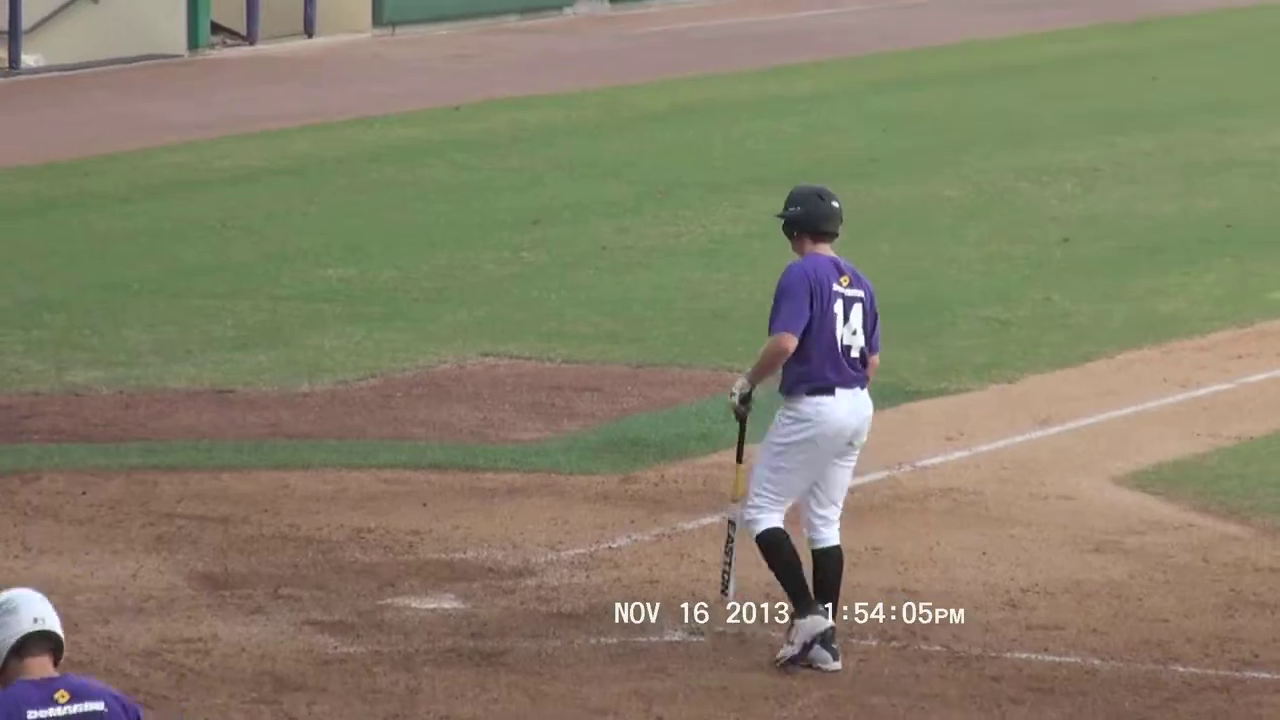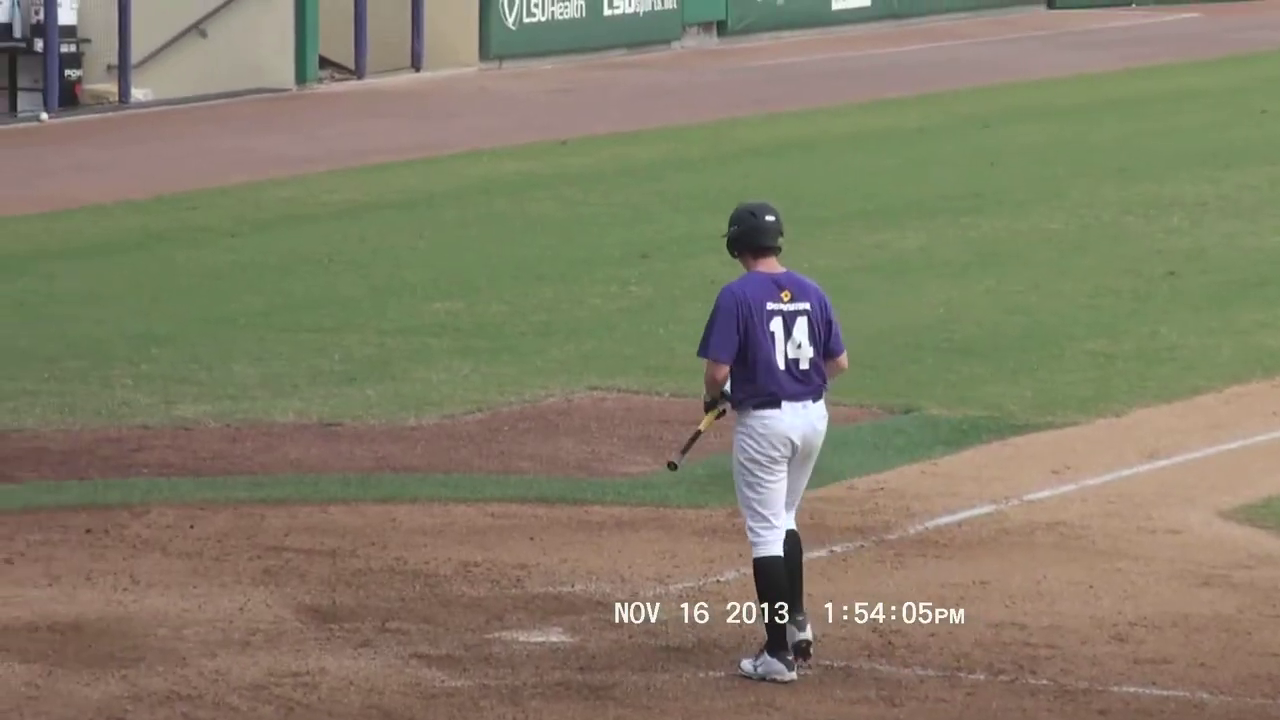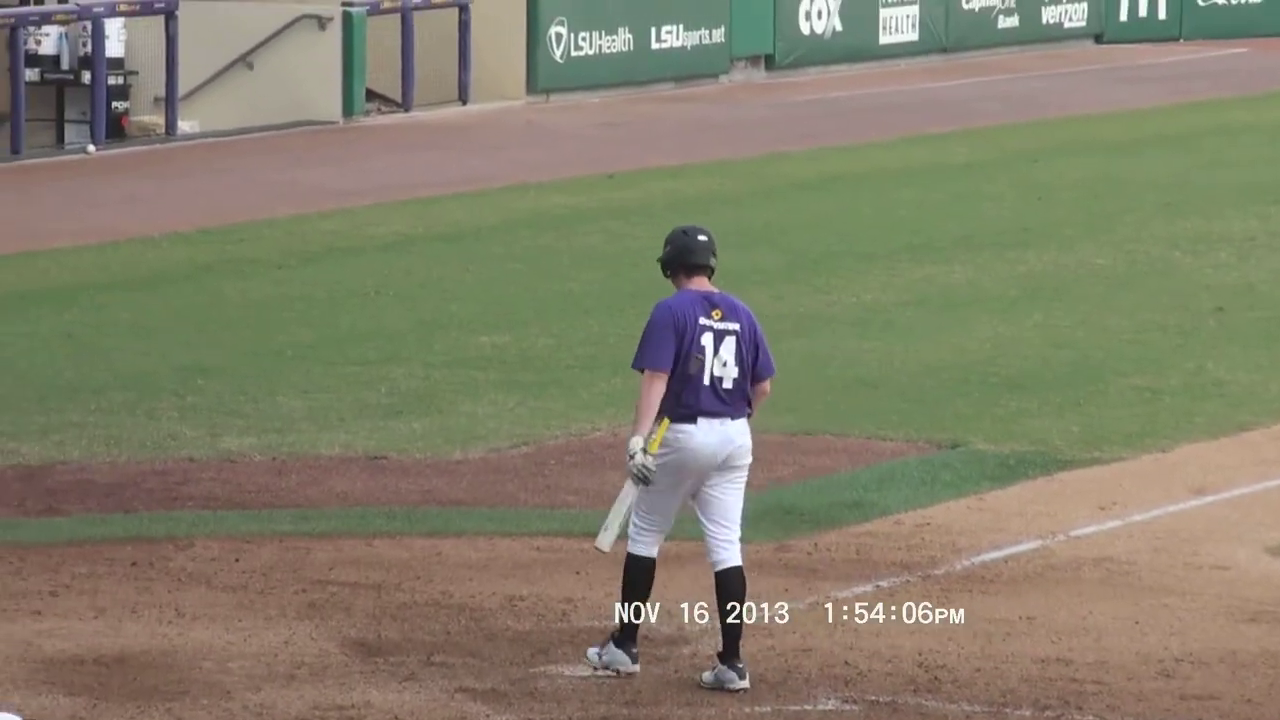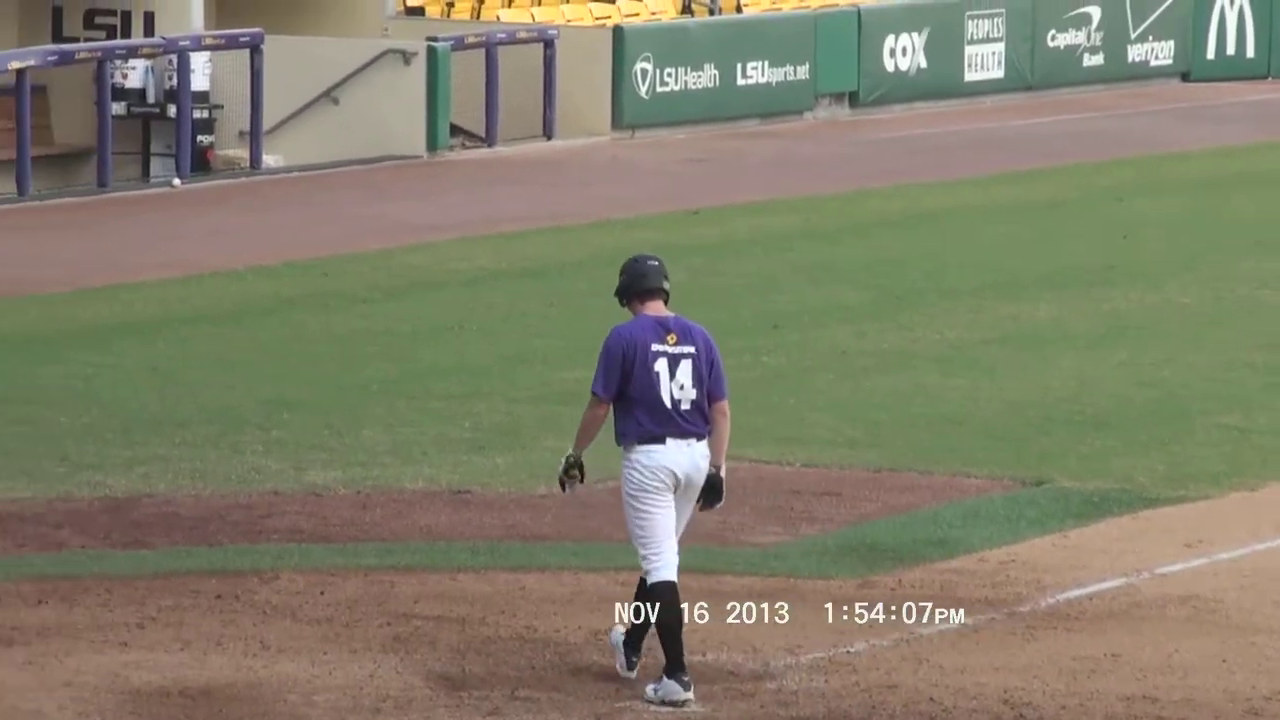
dt=0.7s
person 1, frame 1
left shoulder: (800, 273)
right shoulder: (859, 281)
left elbow: (784, 343)
right elbow: (872, 362)
left wrist: (746, 383)
left hip: (810, 409)
right hip: (857, 408)
left knee: (761, 514)
right knee: (824, 524)
left ankle: (810, 612)
right ankle: (820, 639)
person 1, frame 2
left shoulder: (736, 295)
right shoulder: (811, 291)
left elbow: (716, 370)
right elbow: (839, 362)
left wrist: (714, 397)
left hip: (763, 422)
right hip: (812, 417)
left knee: (764, 533)
right knee: (784, 521)
left ankle: (778, 655)
right ankle: (796, 623)
person 1, frame 3
left shoulder: (670, 309)
right shoulder: (742, 313)
left elbow: (655, 380)
right elbow: (762, 387)
left wrist: (638, 440)
left hip: (685, 437)
right hip: (735, 437)
left knee: (645, 536)
right knee: (726, 547)
left ankle: (624, 645)
right ankle: (731, 663)
person 1, frame 4
left shoulder: (625, 336)
right shoulder: (699, 337)
left elbow: (599, 406)
right elbow: (720, 411)
left wrist: (574, 454)
right wrist: (717, 469)
left hip: (649, 459)
right hip: (694, 456)
left knee: (659, 565)
right knee: (660, 555)
left ankle: (675, 675)
right ankle: (632, 648)
